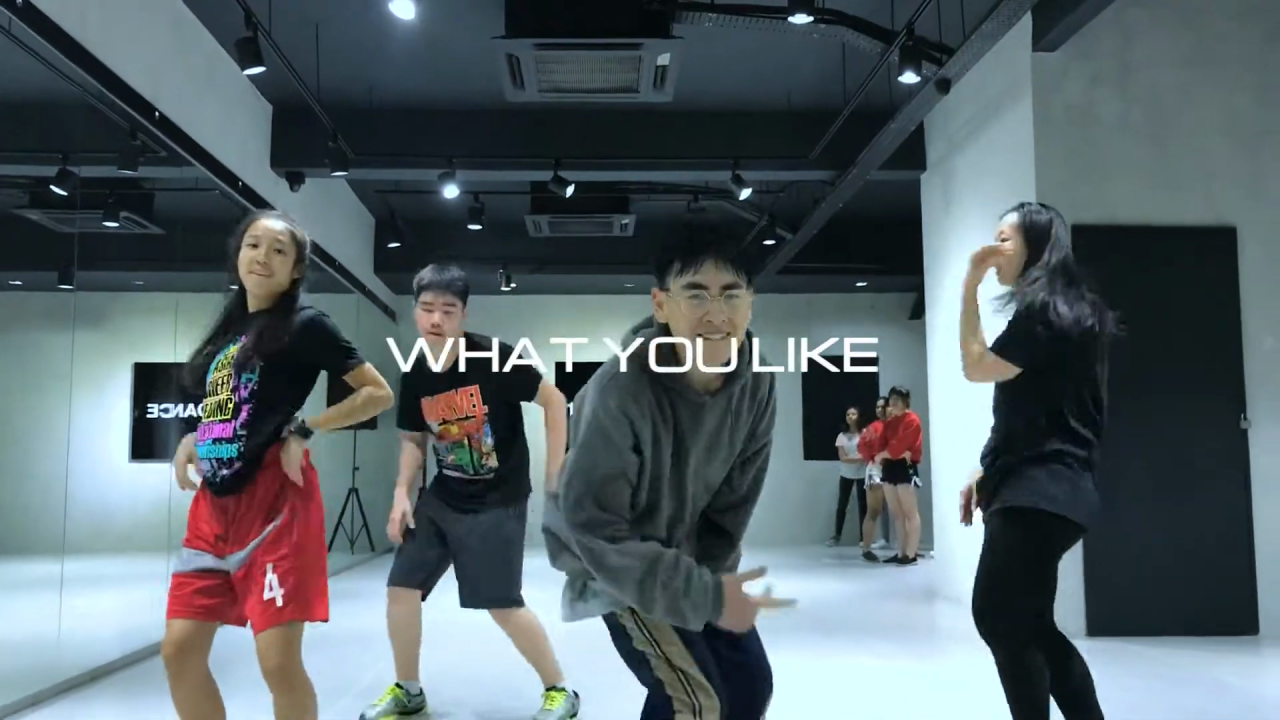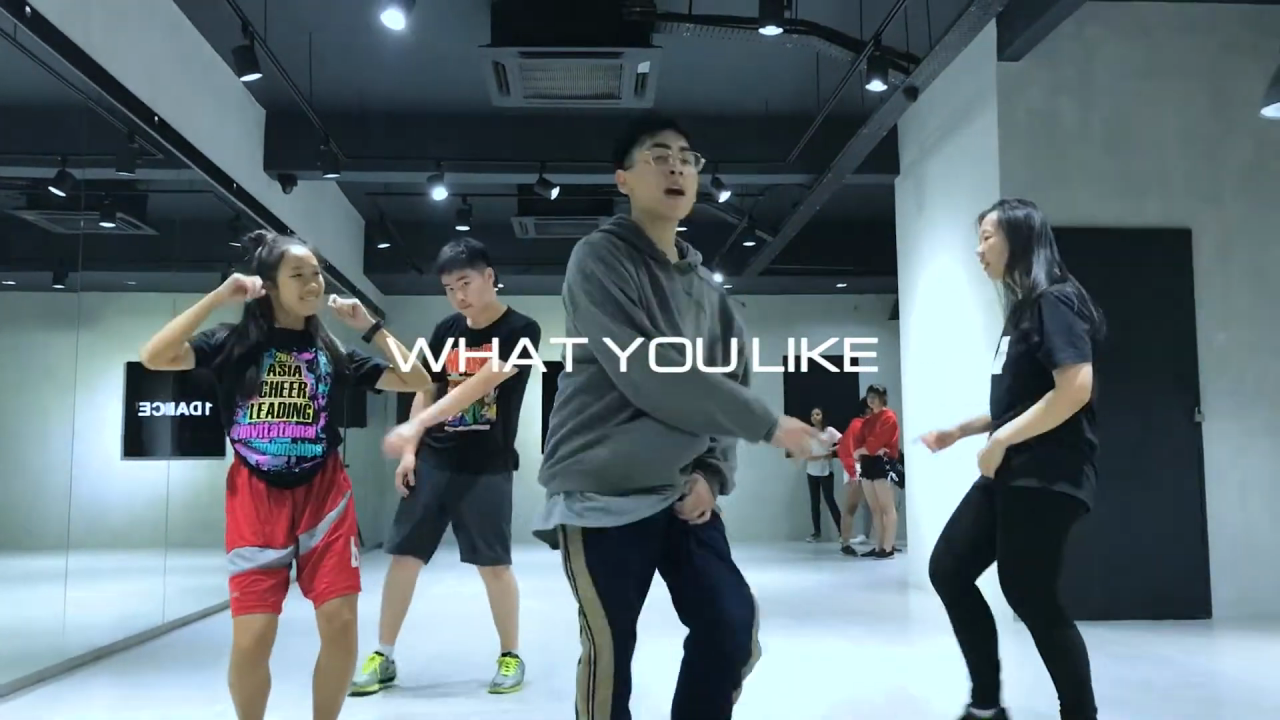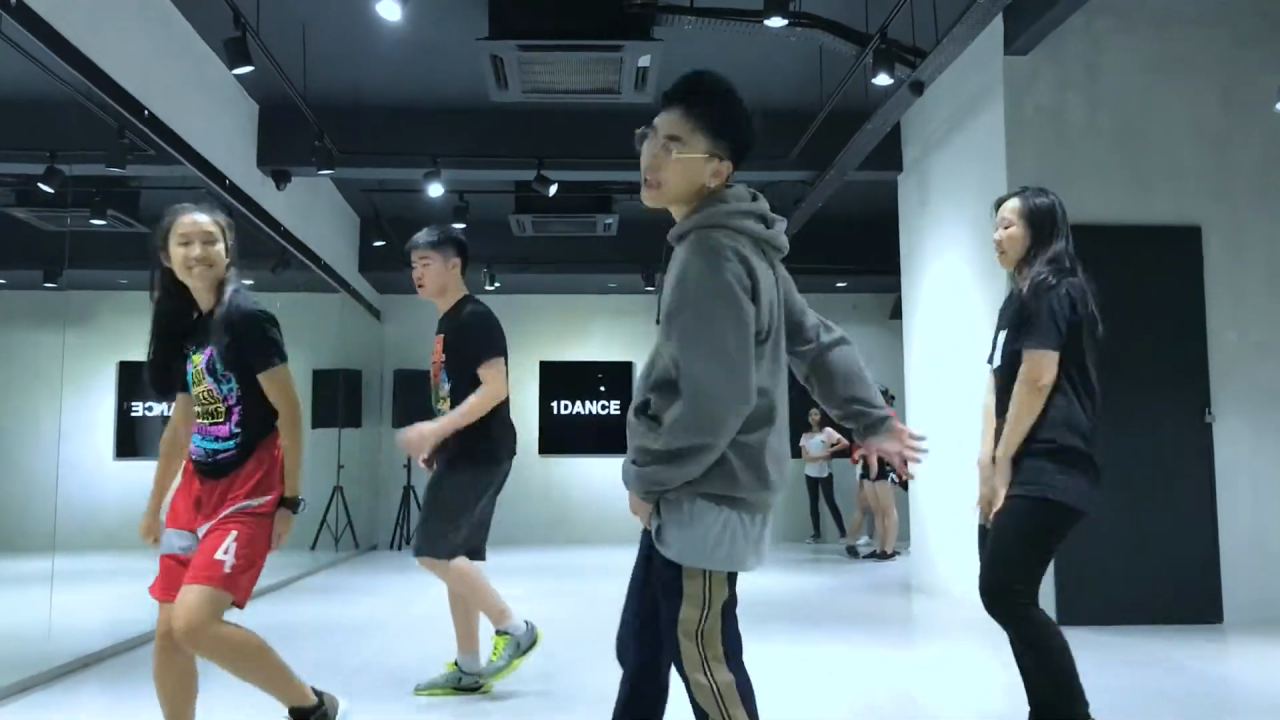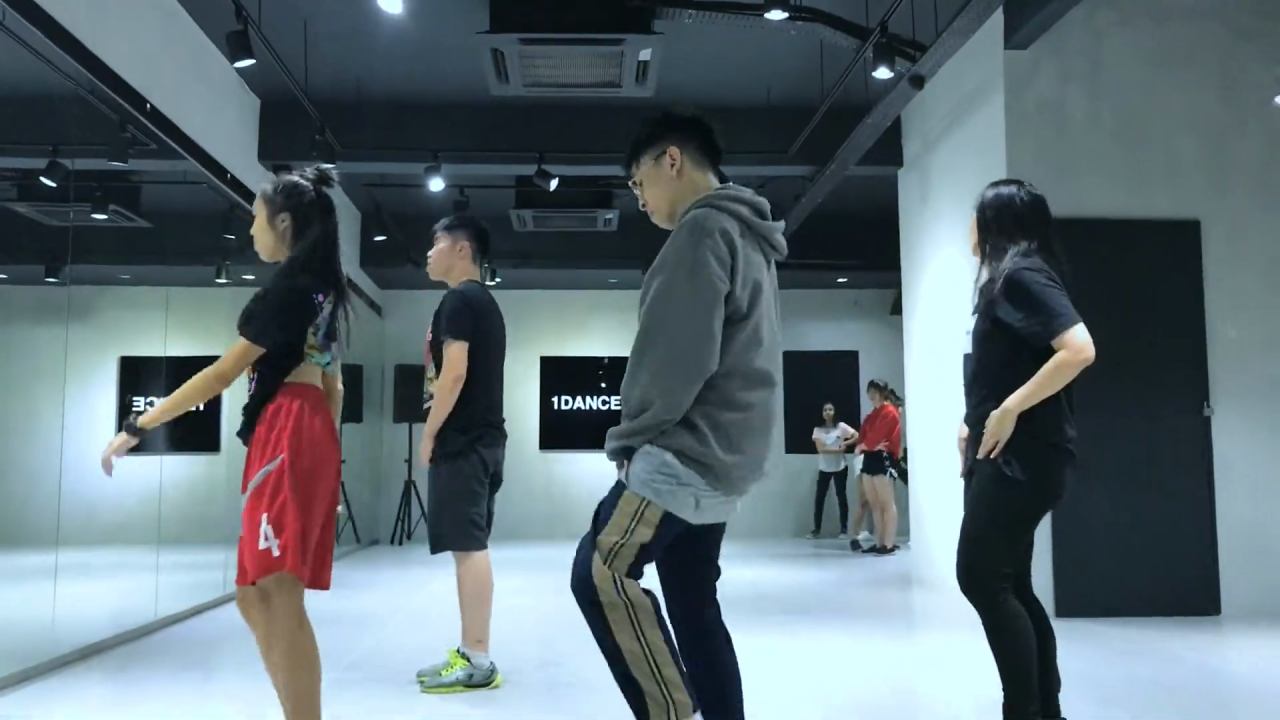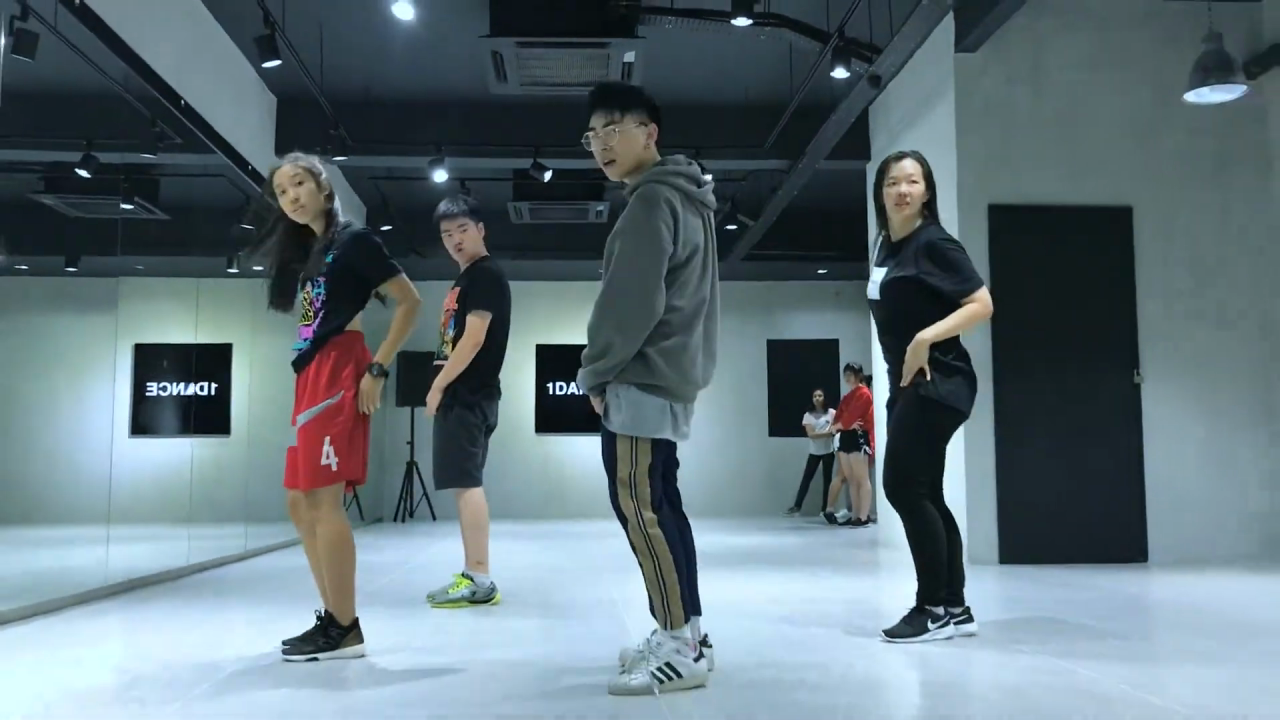
dt=0.7s
person 1, frame 1
left shoulder: (754, 387)
right shoulder: (619, 393)
left elbow: (732, 509)
right elbow: (592, 532)
left wrist: (709, 592)
right wrist: (704, 591)
left hip: (684, 553)
right hip: (615, 565)
left knee: (748, 679)
person 1, frame 2
left shoulder: (702, 282)
right shoulder: (598, 257)
left elbow: (734, 378)
right elbow: (643, 369)
left wrist: (711, 471)
right wrist: (764, 423)
left hip: (679, 492)
right hip: (597, 491)
left knee: (732, 627)
right knee: (609, 650)
person 1, frame 3
left shoulder: (710, 252)
right shoulder: (741, 242)
left elbow: (715, 398)
right elbow: (816, 341)
left wrist: (647, 477)
right wrist: (870, 418)
left hip: (708, 495)
right hip: (699, 488)
left knee: (703, 655)
right knee: (641, 644)
person 1, frame 4
left shoulder: (702, 230)
right shoulder: (752, 238)
left elbow: (675, 357)
left wrist: (629, 439)
left hip: (684, 452)
right hip: (723, 455)
left knee: (600, 573)
right knee: (694, 610)
person 1, frame 5
left shoulder: (651, 201)
right shoulder: (686, 198)
left elbow: (630, 302)
left wrist: (596, 373)
left hip: (641, 380)
right hip: (670, 376)
left knee: (640, 507)
right knee: (659, 505)
person 2, frame 1
left shoulder: (1045, 304)
right shoulder: (1044, 310)
left elbow: (976, 368)
left wrist: (971, 284)
right wrist: (984, 472)
left hip: (1044, 490)
right hip: (1036, 488)
left knee: (999, 618)
right knee: (1025, 624)
person 2, frame 2
left shoulder: (1056, 300)
right shoulder: (1023, 307)
left elbow: (1075, 390)
left wrist: (1001, 441)
right wrist: (959, 431)
left hip: (1049, 474)
right hip: (1012, 472)
left knee: (1030, 597)
right knee: (948, 569)
person 2, frame 3
left shoulder: (1053, 289)
right shoulder: (1016, 300)
left elbow: (1037, 378)
left wrist: (1003, 459)
right wrist: (987, 458)
left hip: (1050, 468)
right hip: (1017, 469)
left knee: (1002, 593)
right knee: (1014, 598)
person 2, frame 4
left shoulder: (1023, 275)
right shoulder: (998, 282)
left elbow: (1079, 351)
left wrist: (1009, 412)
right wrist: (972, 423)
left hip: (1022, 456)
right hip: (995, 454)
left knee: (982, 578)
right knee: (1008, 585)
person 2, frame 5
left shoulder: (935, 244)
right shoulder: (887, 245)
left elbow: (982, 304)
left wrist: (928, 337)
right wrist: (904, 367)
left hip: (937, 384)
right hip: (909, 385)
left knee: (904, 485)
right knee: (924, 493)
left ankle: (934, 607)
right ankle: (953, 606)
person 3, frame 1
left shoulder: (306, 326)
right shoulder: (227, 333)
left elbow: (379, 392)
left wrist: (303, 432)
right wrist: (192, 442)
left hip: (275, 495)
right hip: (217, 499)
left knee: (279, 660)
right knee: (179, 650)
person 3, frame 2
left shoulder: (333, 352)
right shoulder: (234, 343)
left elbow: (416, 379)
right elbow: (154, 357)
left wrist: (369, 325)
right wrist: (218, 295)
left hip: (323, 494)
right hip: (256, 498)
left knee: (341, 630)
right knee: (252, 642)
person 3, frame 3
left shoulder: (245, 315)
right shoulder: (180, 328)
left elbow: (289, 411)
left wrist: (291, 500)
right wrist: (154, 503)
left hip: (253, 483)
right hip: (201, 485)
left knee: (192, 622)
right knee: (168, 633)
person 3, frame 4
left shoulder: (287, 289)
right shoulder: (317, 290)
left elbow: (221, 375)
left wrist: (137, 427)
right wrist: (319, 468)
left hip: (285, 437)
right hip: (304, 436)
left knee: (276, 599)
right knee: (256, 598)
person 3, frame 5
left shoulder: (353, 240)
right shoulder: (302, 249)
left elbow: (410, 301)
left wrist: (377, 368)
left hip: (337, 373)
right hip: (311, 375)
left knee: (324, 500)
right knee: (300, 502)
right ankle: (332, 620)
person 4, frame 1
left shoulder: (495, 355)
right shoulder: (414, 375)
left elbow: (553, 401)
right elbow: (412, 439)
left wrist: (555, 466)
right wrist: (401, 493)
left hip: (496, 501)
right hip: (442, 499)
left knee: (502, 605)
right knee: (401, 588)
person 4, frame 2
left shoulder: (521, 331)
right shoulder: (446, 331)
left elbow: (479, 384)
right elbow: (427, 393)
left wrist: (414, 424)
right wrist: (411, 450)
left hip: (489, 466)
right hip: (435, 461)
left knee: (494, 564)
right knee: (404, 555)
left ankle: (511, 656)
right ankle: (382, 657)
person 4, frame 3
left shoulder: (474, 317)
right shoulder: (449, 323)
left elbow: (496, 387)
left wrist: (439, 427)
right wrist: (436, 442)
left hip: (477, 454)
right hip: (460, 453)
left knee: (435, 551)
right knee: (460, 554)
left ankle: (513, 627)
right ankle: (469, 666)
person 4, frame 4
left shoulder: (458, 299)
right shoulder: (485, 302)
left elbow: (453, 374)
left wrist: (429, 434)
left hip: (461, 441)
right hip: (483, 438)
left knee: (467, 547)
right knee: (469, 547)
left ankle: (478, 660)
right ankle: (470, 652)
person 4, frame 5
left shoulder: (486, 274)
right shoulder: (467, 278)
left elbow: (473, 340)
left wrist: (437, 386)
right wrist: (444, 387)
left hip: (466, 396)
right hip: (465, 395)
left knee: (466, 484)
right knee: (465, 485)
left ankle: (479, 580)
right ankle: (472, 576)
